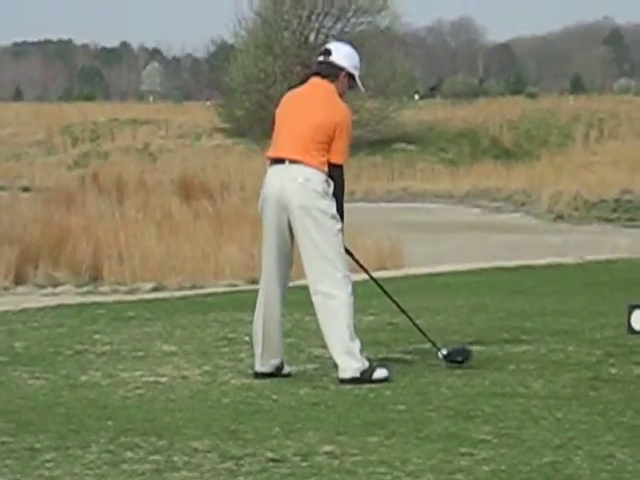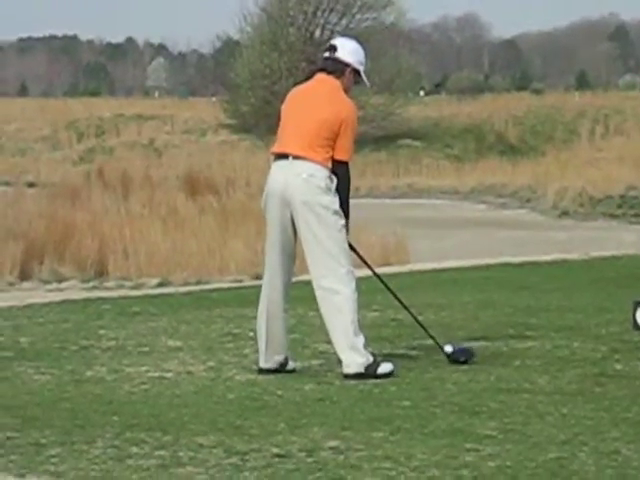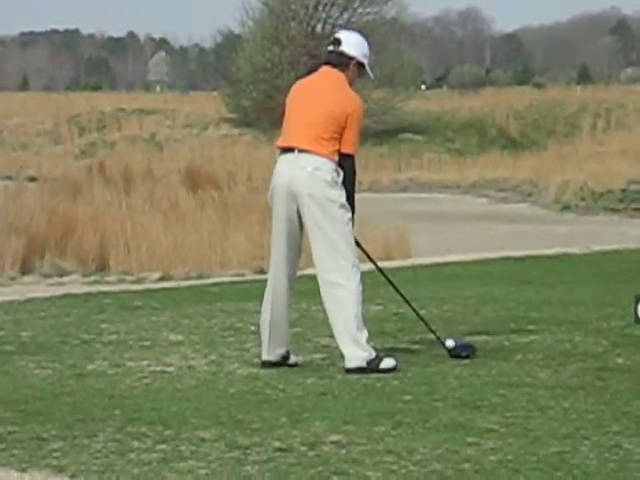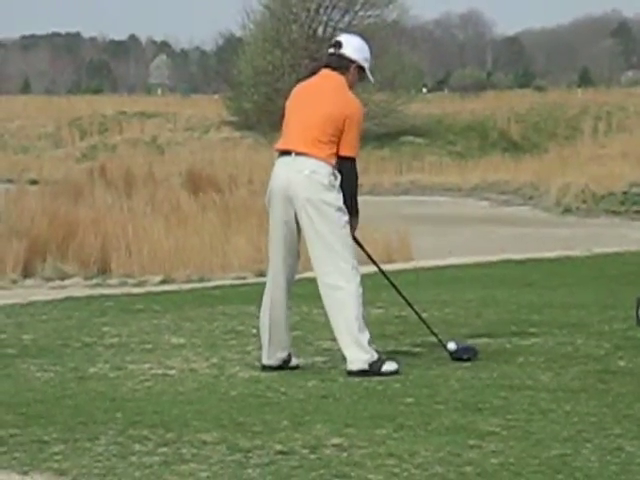
dt=0.2s
person 1, frame 1
left shoulder: (290, 97)
right shoulder: (339, 111)
right elbow: (335, 170)
right wrist: (339, 218)
left hip: (274, 180)
right hip: (308, 185)
left knee: (272, 277)
right knee: (331, 279)
left ankle: (267, 360)
right ankle: (351, 365)
person 1, frame 2
left shoulder: (295, 93)
right shoulder: (345, 107)
right elbow: (340, 167)
right wrist: (343, 215)
left hip: (278, 176)
right hip: (311, 181)
left knee: (275, 273)
right knee: (335, 275)
left ankle: (271, 356)
right ankle: (355, 360)
person 1, frame 3
left shoulder: (300, 86)
right shoulder: (351, 100)
right elbow: (346, 159)
right wrist: (350, 209)
left hip: (284, 169)
right hip: (318, 174)
left knee: (281, 266)
right knee: (340, 268)
left ankle: (274, 349)
right ankle: (358, 355)
person 1, frame 4
left shoulder: (300, 89)
right shoulder: (350, 104)
right elbow: (347, 163)
right wrist: (352, 212)
left hip: (282, 172)
right hip: (315, 177)
left knee: (279, 269)
right knee: (339, 271)
left ankle: (275, 352)
right ankle: (360, 357)
